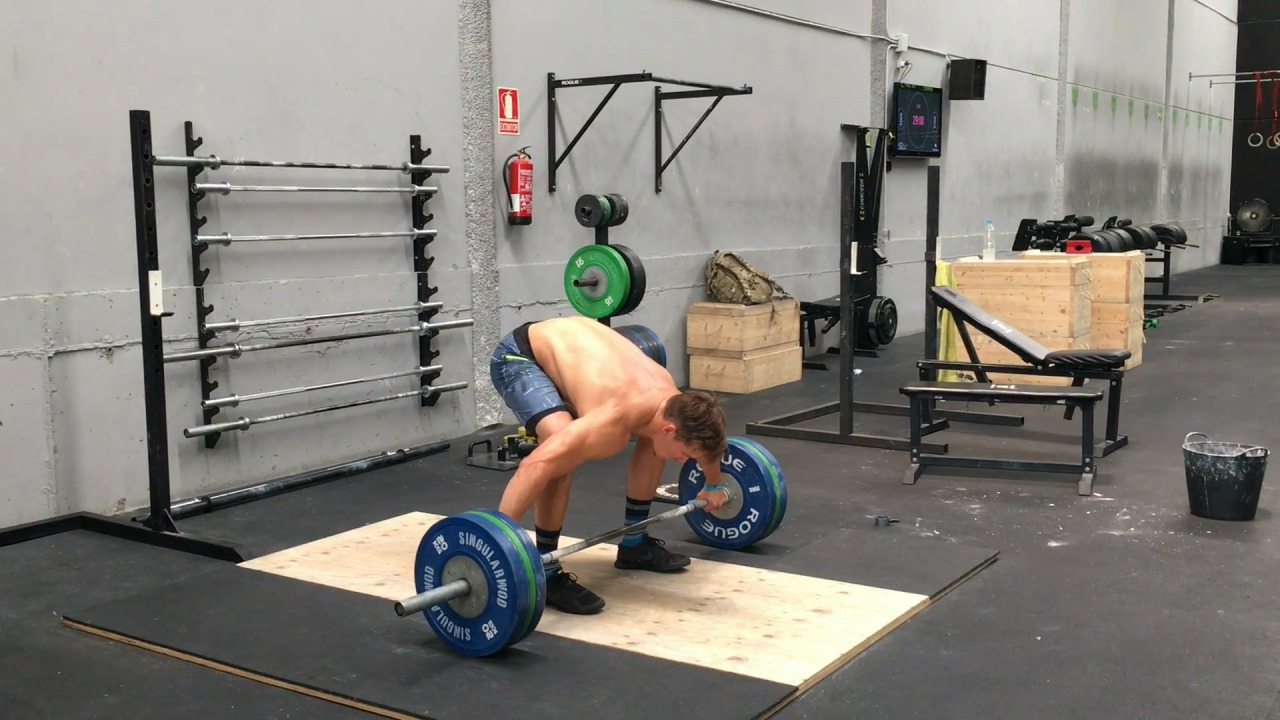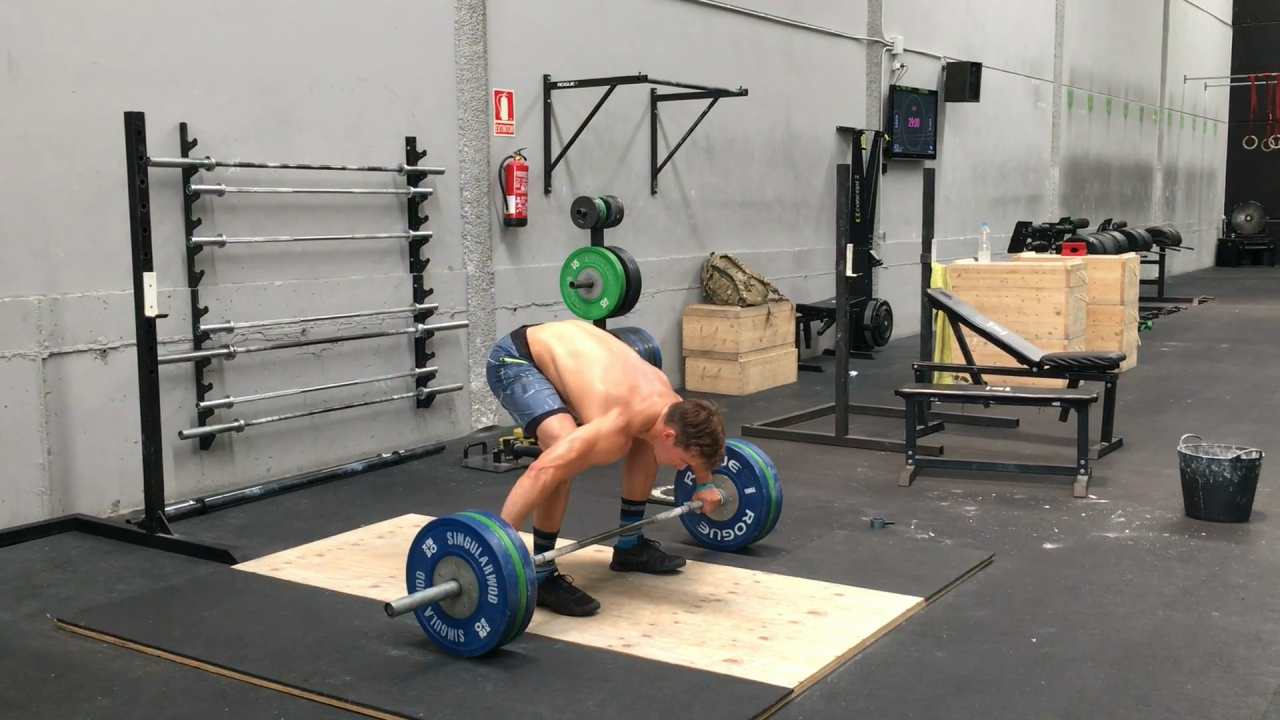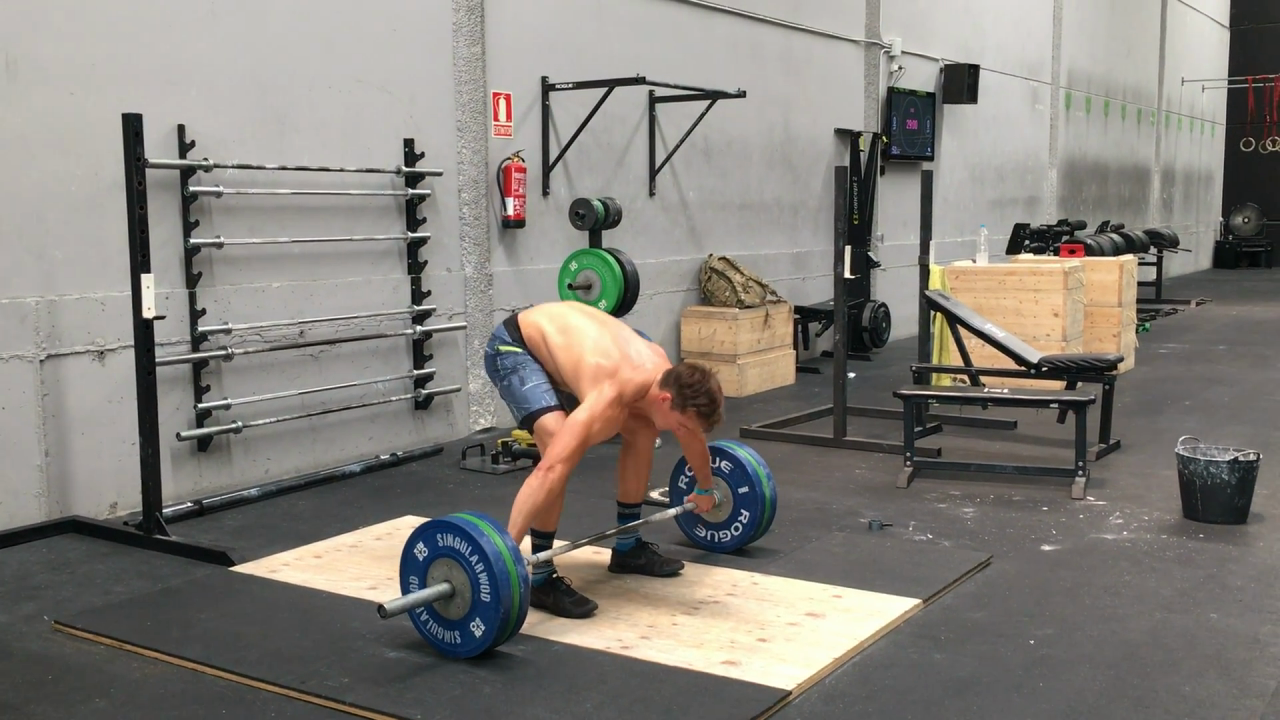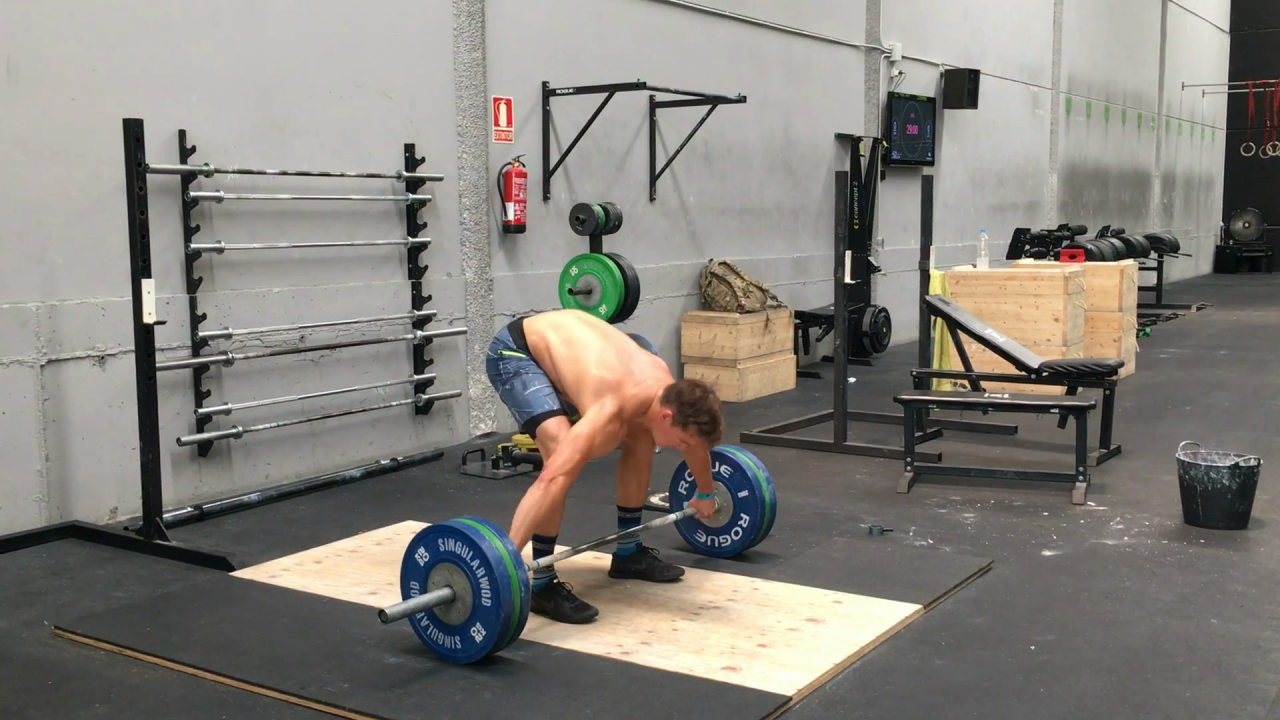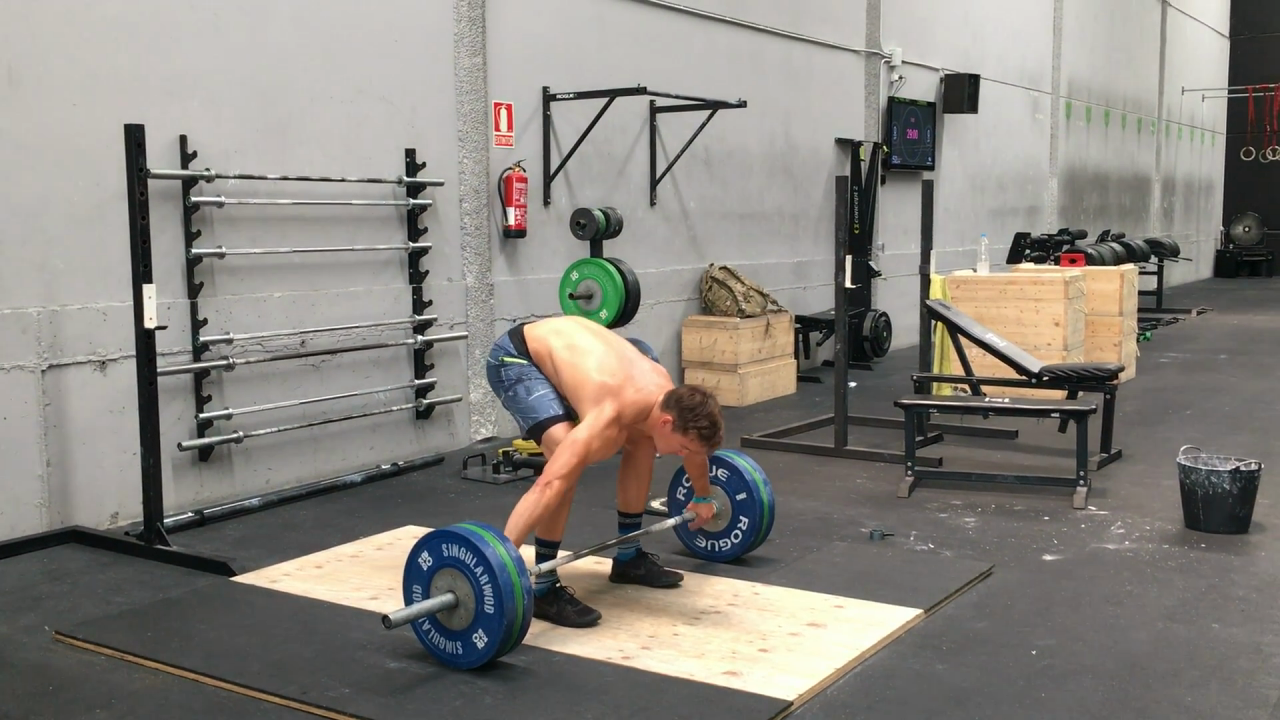
dt=0.4s
person 1, frame 1
left shoulder: (672, 401)
right shoulder: (613, 423)
left elbow: (703, 435)
right elbow: (533, 466)
left wrist: (713, 486)
right hip: (518, 357)
left knee: (653, 440)
right knee: (563, 456)
left ankle: (634, 544)
right ankle: (547, 575)
person 1, frame 2
left shoulder: (671, 407)
right shoulder: (616, 430)
left elbow: (697, 437)
right elbow: (540, 471)
left wrist: (704, 485)
right hip: (515, 360)
right knee: (564, 444)
left ankle: (629, 546)
right ankle: (542, 577)
person 1, frame 3
left shoulder: (665, 377)
right shoulder: (611, 398)
left elbow: (695, 434)
right elbow: (551, 470)
left wrist: (704, 490)
right hip: (513, 346)
left knee: (640, 432)
right knee: (557, 442)
left ankle: (627, 548)
right ankle: (541, 579)
person 1, frame 4
left shoulder: (669, 392)
right shoulder: (612, 412)
left elbow: (696, 446)
right elbow: (552, 480)
left wrist: (705, 495)
right hip: (515, 351)
left knee: (641, 440)
right knee: (560, 448)
left ankle: (628, 553)
right ankle: (541, 584)
person 1, frame 5
left shoulder: (670, 400)
right shoulder: (611, 419)
left elbow: (694, 452)
right elbow: (548, 485)
left wrist: (703, 498)
right hip: (515, 358)
left knee: (642, 443)
right knee: (565, 454)
left ankle: (628, 558)
right ankle: (543, 589)
